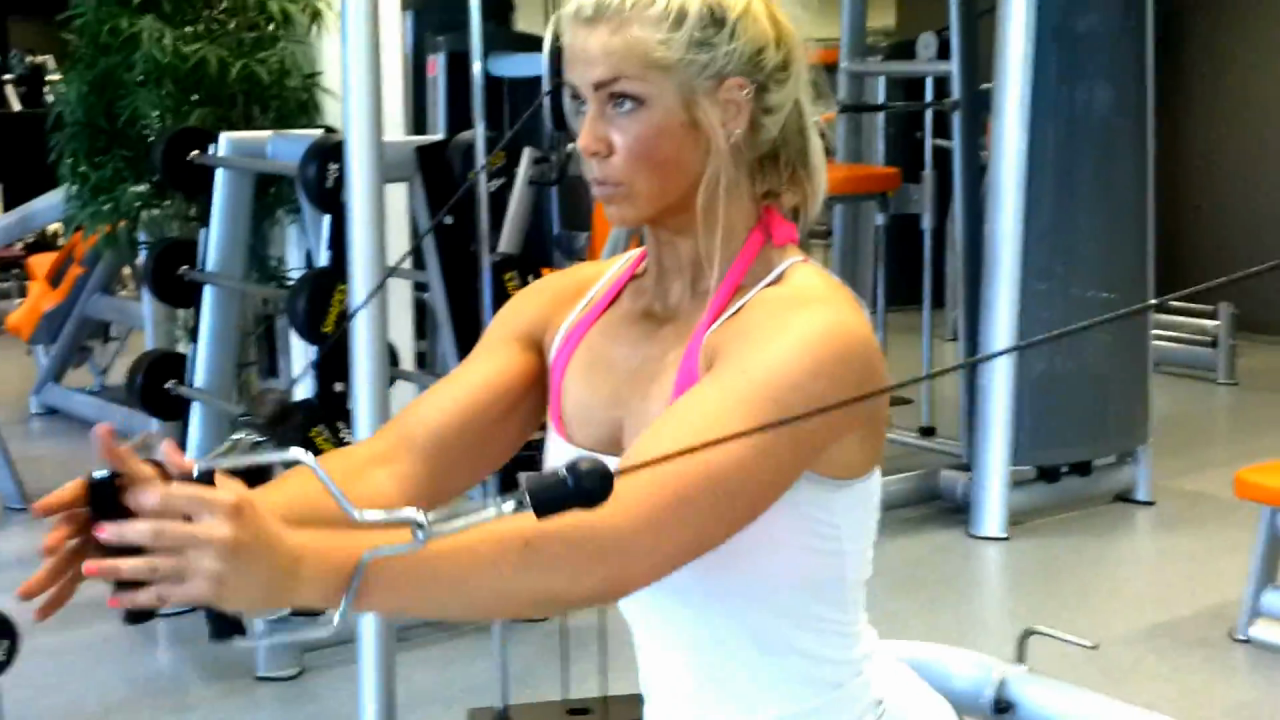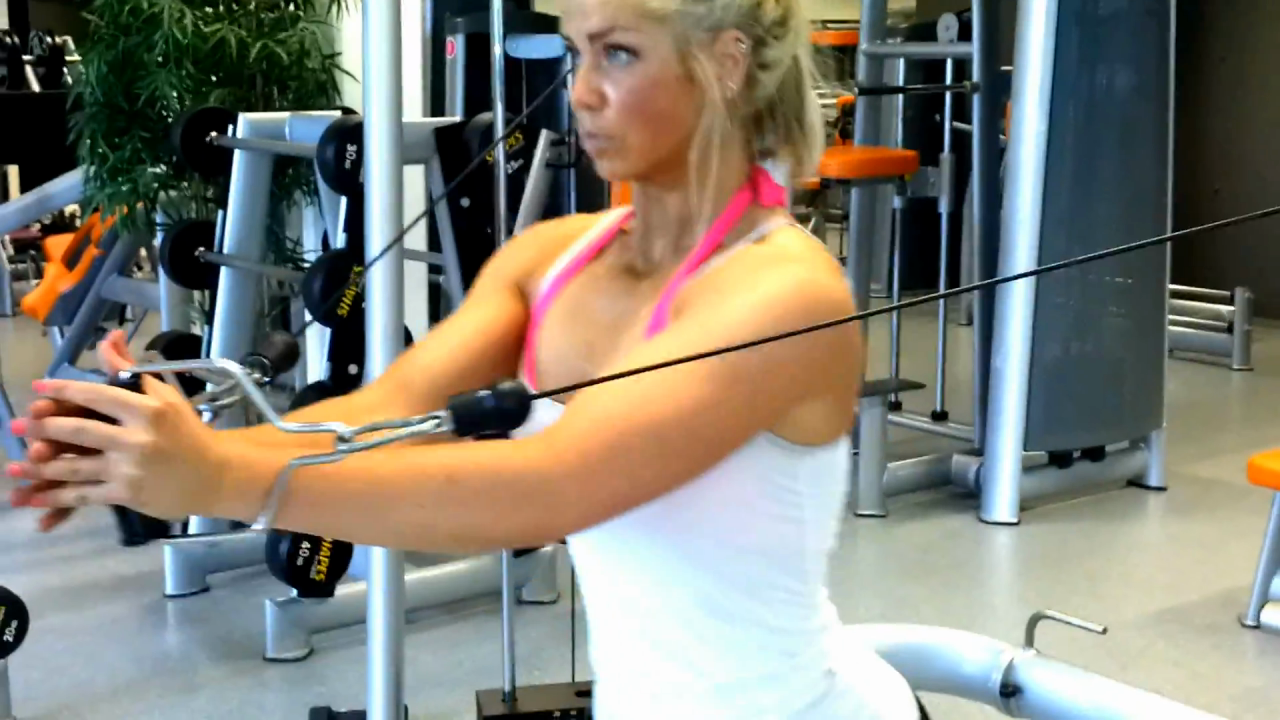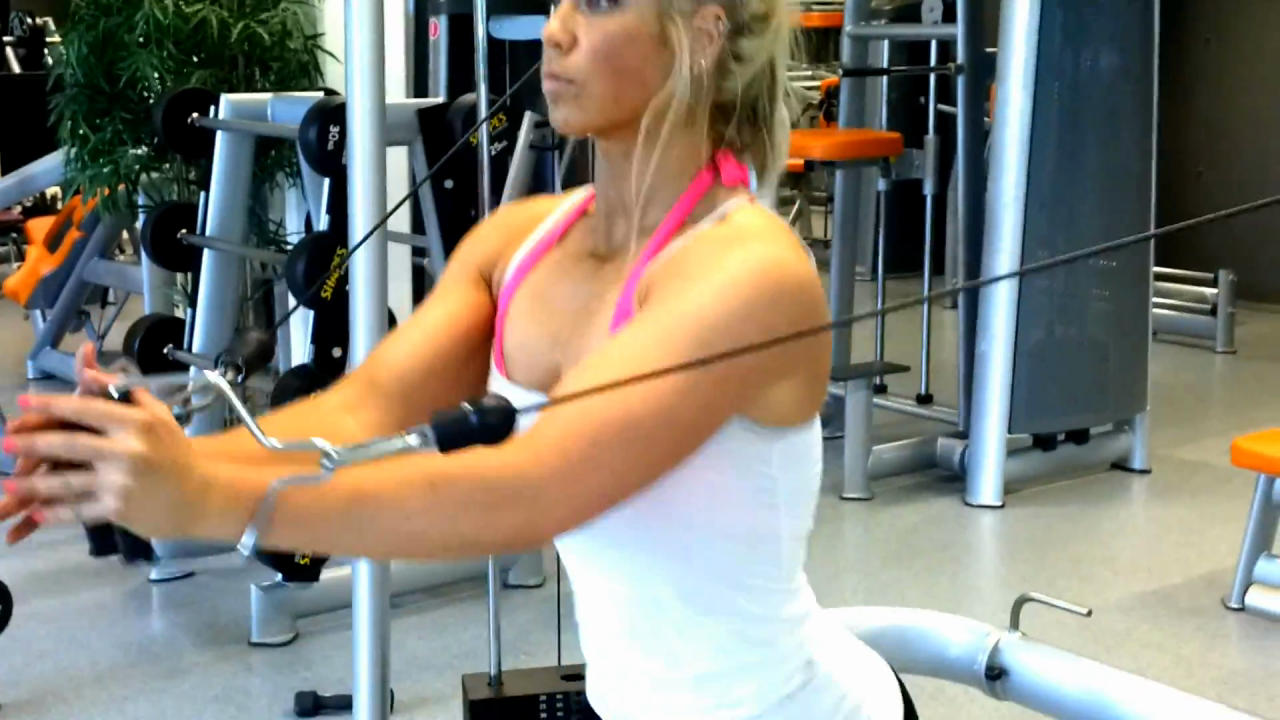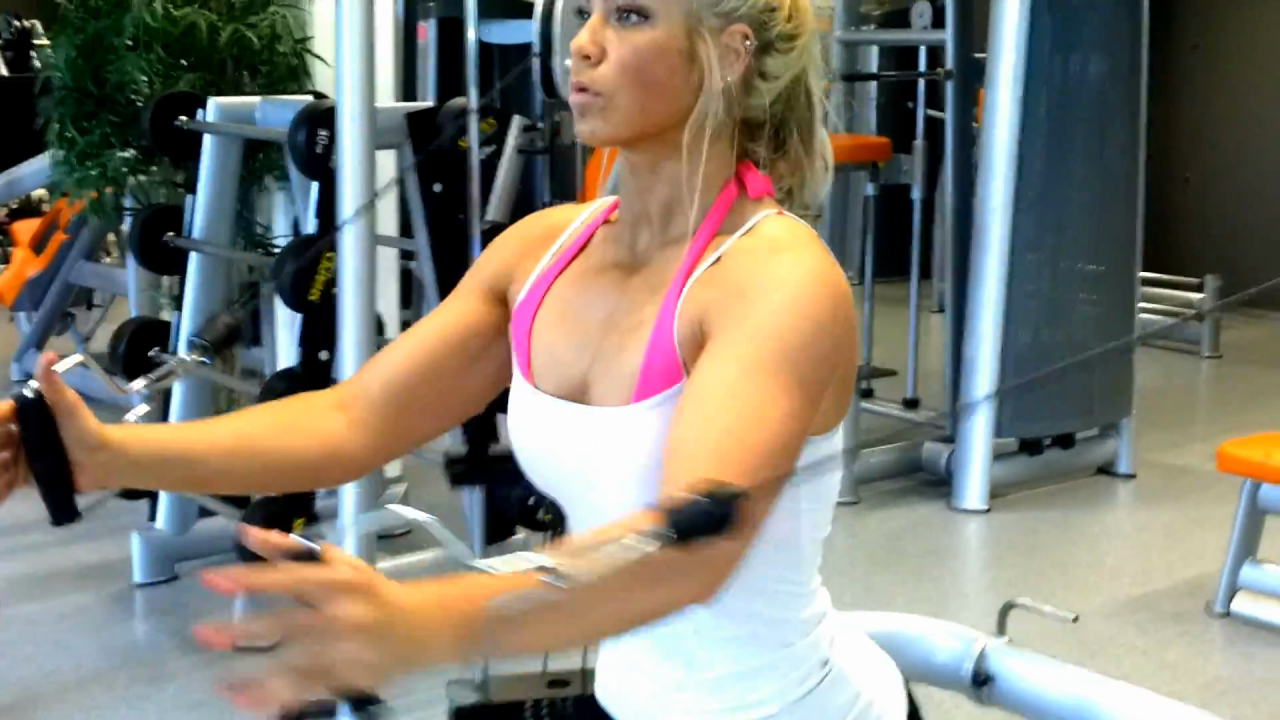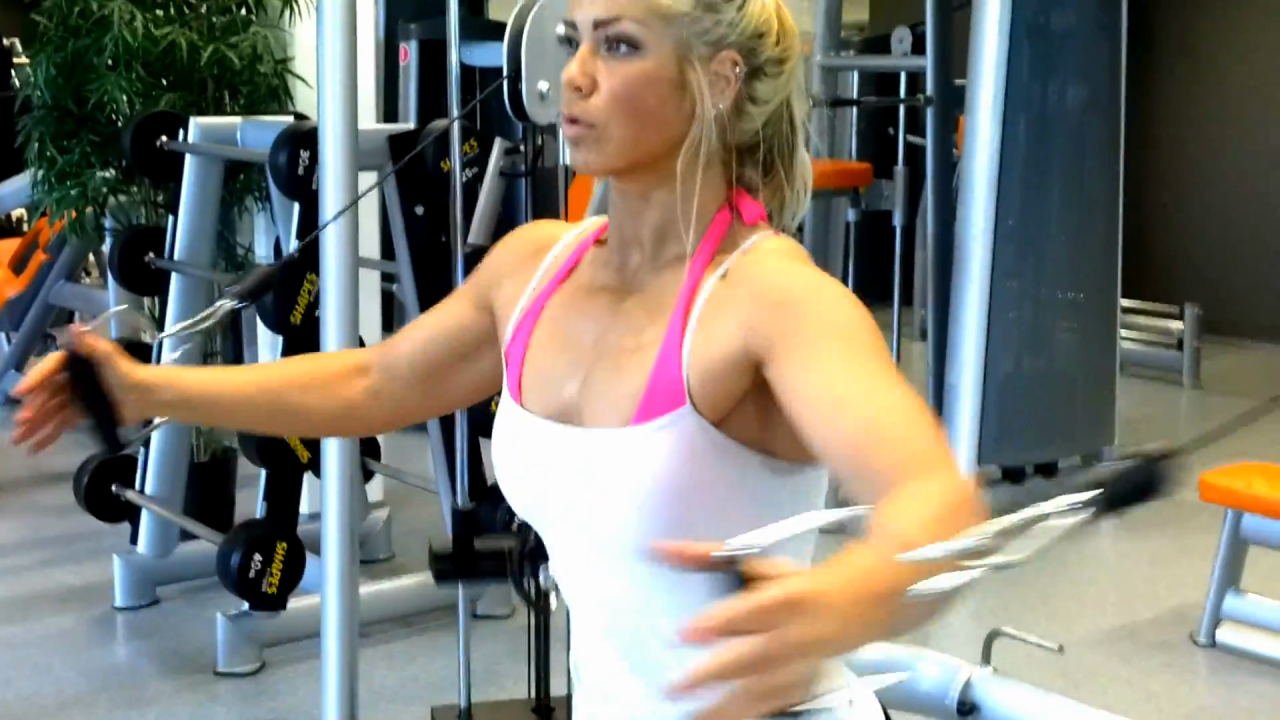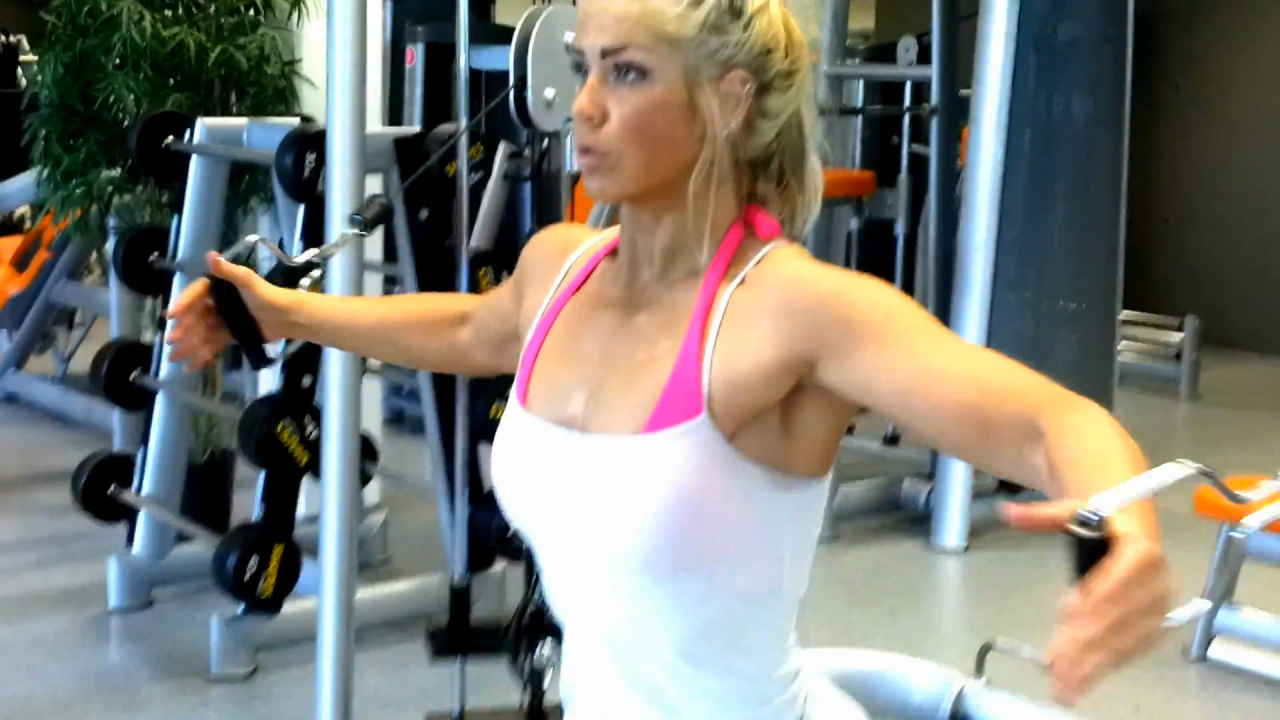
dt=0.3s
person 1, frame 1
left shoulder: (806, 330)
right shoulder: (568, 305)
left elbow: (611, 544)
right elbow: (393, 468)
left wrist: (309, 571)
right wrist: (196, 524)
person 1, frame 2
left shoulder: (785, 294)
right shoulder: (551, 258)
left elbow: (548, 489)
right elbow: (393, 416)
left wrist: (228, 482)
right wrist: (196, 454)
person 1, frame 3
left shoulder: (748, 270)
right shoulder: (519, 239)
left elbow: (533, 491)
right elbow: (363, 414)
left wrist: (213, 499)
right wrist: (180, 463)
person 1, frame 4
left shoulder: (777, 277)
right shoulder: (546, 248)
left elbow: (692, 546)
right elbow: (355, 420)
left wrist: (439, 622)
right wrist: (115, 453)
person 1, frame 5
left shoulder: (773, 300)
right shoulder: (538, 263)
left elbow: (937, 503)
right elbow: (373, 384)
left wrist: (840, 606)
right wrist: (146, 388)
person 1, frame 6
left shoulder: (788, 309)
right shoulder: (560, 267)
left elbow: (1044, 422)
right elbow: (470, 332)
left wrist: (1122, 528)
right wrist: (288, 314)
